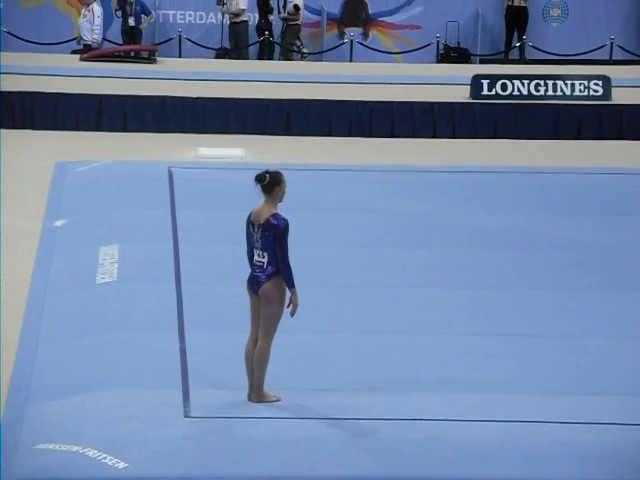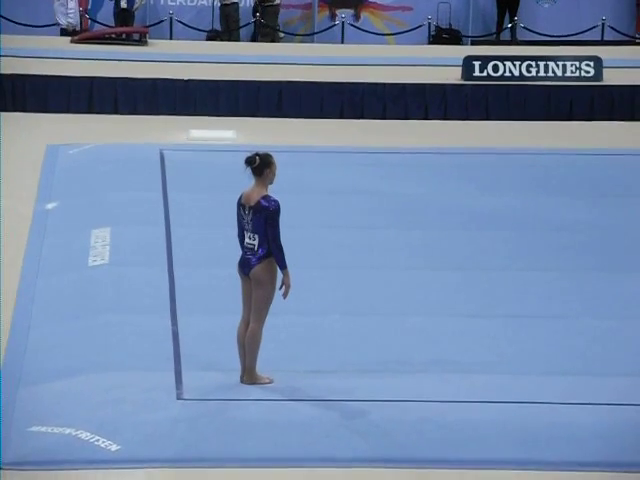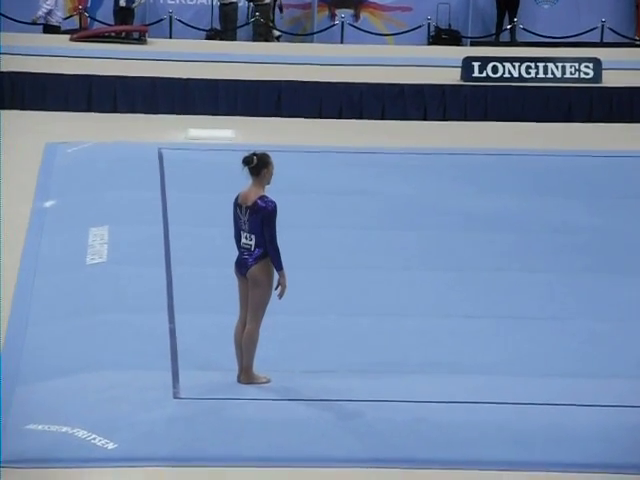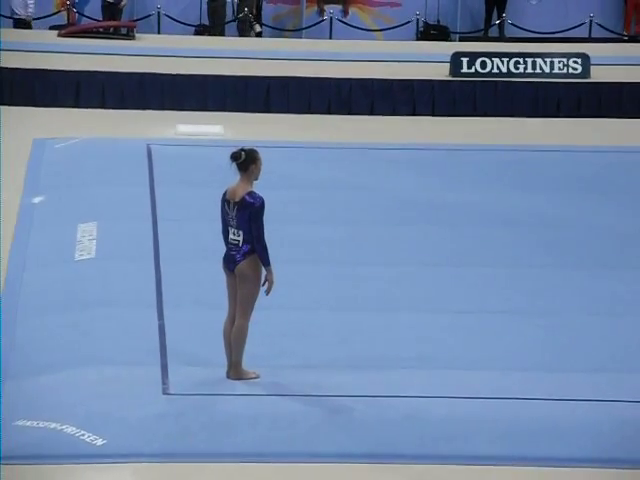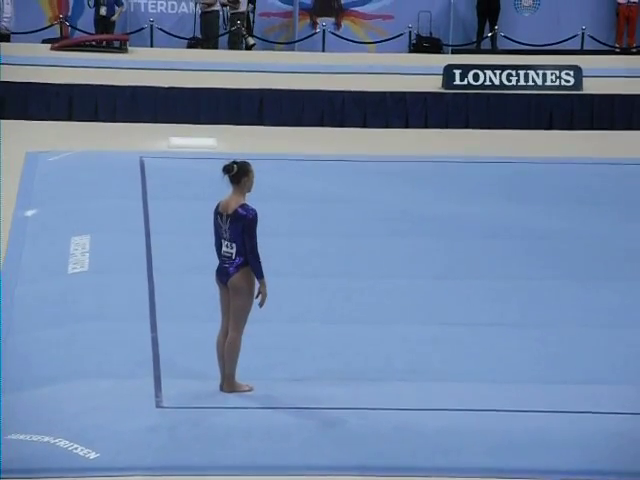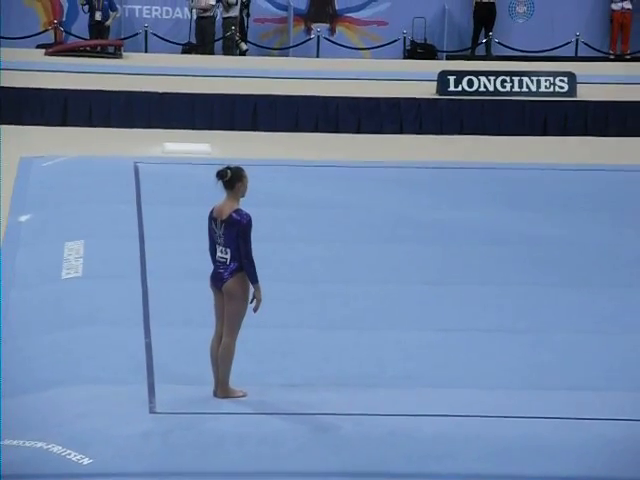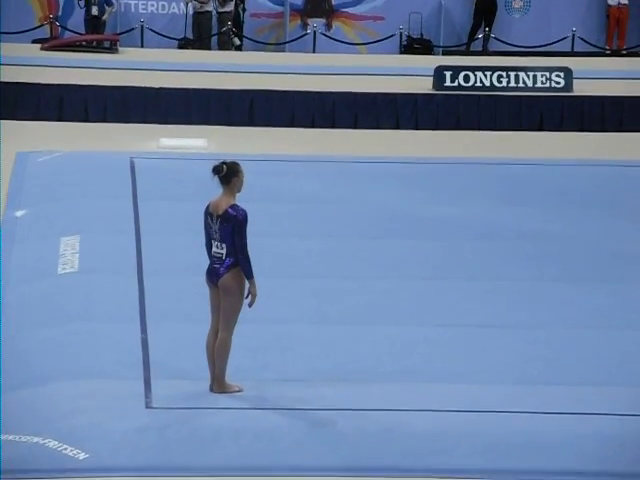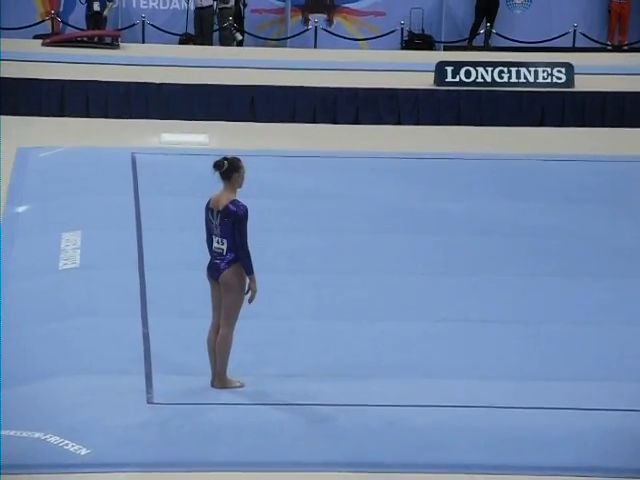
dt=0.5s
person 1, frame 1
left shoulder: (251, 216)
right shoulder: (279, 222)
right elbow: (283, 260)
right wrist: (293, 291)
left hip: (253, 280)
right hip: (271, 284)
left knee: (254, 336)
right knee: (265, 339)
left ankle: (252, 389)
right ankle: (258, 392)
person 1, frame 2
left shoulder: (242, 198)
right shoulder: (270, 204)
right elbow: (274, 242)
right wrist: (285, 272)
left hip: (244, 262)
right hip: (262, 266)
left knee: (246, 318)
right knee: (256, 322)
left ankle: (245, 371)
right ankle: (251, 374)
person 1, frame 3
left shoulder: (238, 198)
right shoulder: (267, 205)
left elbow: (237, 234)
right elbow: (271, 242)
right wrist: (281, 274)
left hip: (241, 262)
right hip: (259, 266)
left knee: (243, 318)
right knee: (253, 322)
left ankle: (242, 370)
right ankle: (247, 373)
person 1, frame 4
left shoulder: (226, 194)
right shoulder: (255, 200)
left elbow: (225, 231)
right elbow: (258, 238)
right wrist: (269, 270)
left hip: (229, 258)
right hip: (247, 262)
left knee: (232, 314)
right knee: (242, 317)
left ankle: (231, 366)
right ankle: (237, 369)
person 1, frame 5
left shoulder: (219, 207)
right shoulder: (248, 213)
left elbow: (217, 243)
right elbow: (252, 251)
right wrist: (262, 282)
left hip: (222, 271)
right hip: (240, 275)
left knee: (225, 327)
right knee: (235, 330)
left ankle: (224, 379)
right ankle: (230, 382)
person 1, frame 6
left shoulder: (213, 212)
right shoulder: (242, 218)
left elbow: (212, 249)
right elbow: (246, 255)
right wrist: (256, 287)
left hip: (217, 276)
right hip: (235, 280)
left knee: (219, 332)
right knee: (229, 336)
left ankle: (218, 385)
right ankle: (224, 388)
person 1, frame 7
left shoulder: (209, 207)
right shoulder: (238, 213)
left elbow: (208, 244)
right elbow: (242, 251)
right wrist: (252, 282)
left hip: (212, 271)
right hip: (230, 275)
left knee: (215, 327)
right knee: (225, 330)
left ankle: (214, 380)
right ankle: (220, 383)
person 1, frame 8
left shoulder: (210, 203)
right shoulder: (238, 208)
left elbow: (209, 239)
right elbow: (242, 247)
right wrist: (252, 278)
left hip: (214, 267)
right hip: (231, 270)
left knee: (216, 323)
right knee: (227, 326)
left ankle: (215, 375)
right ankle: (221, 378)
